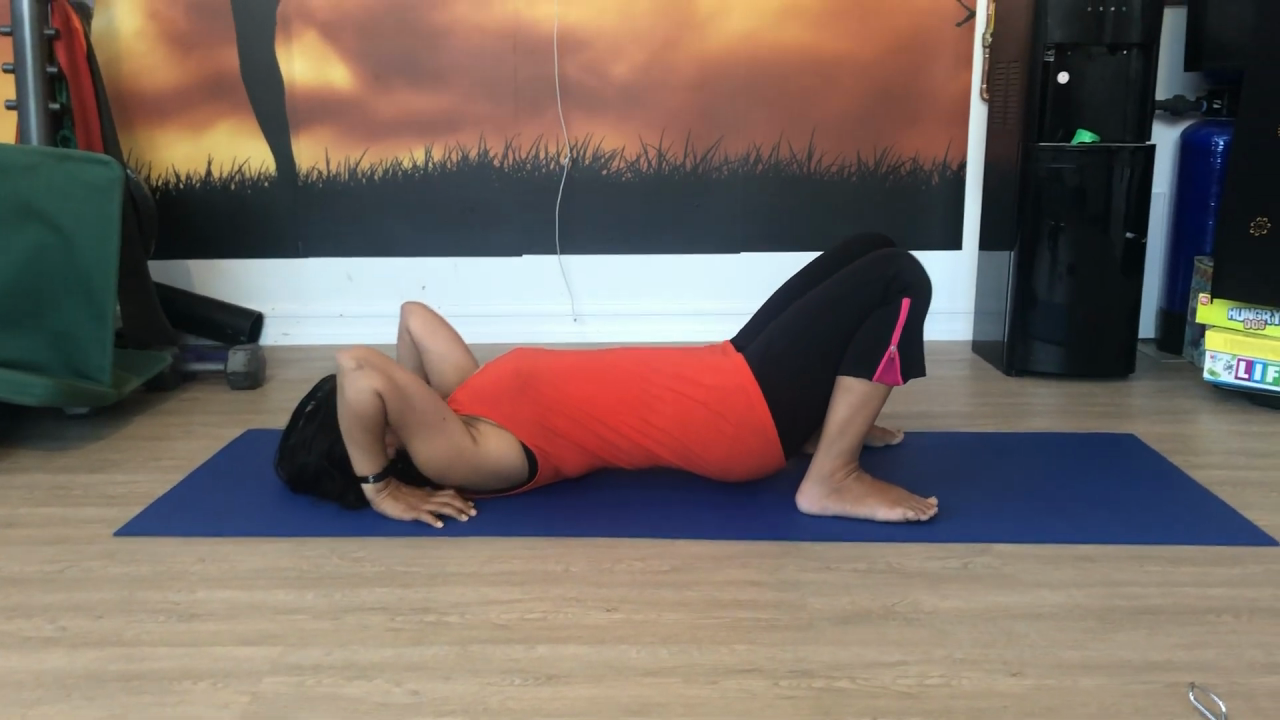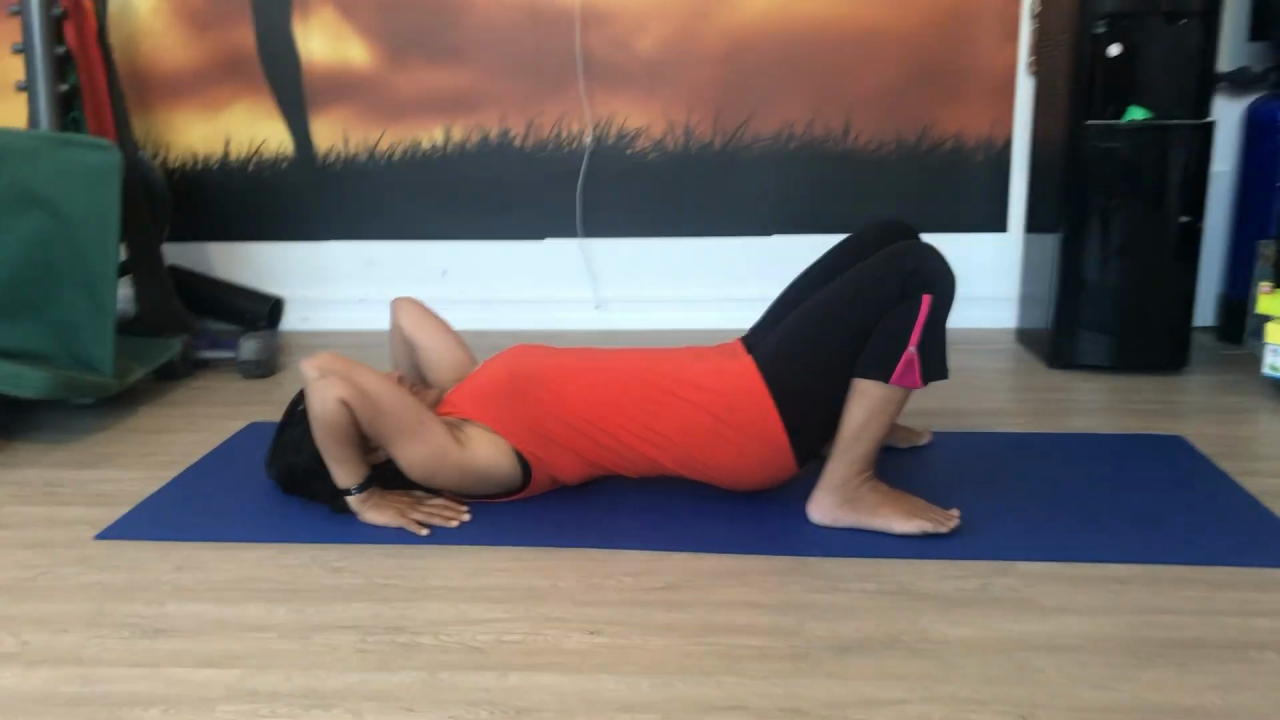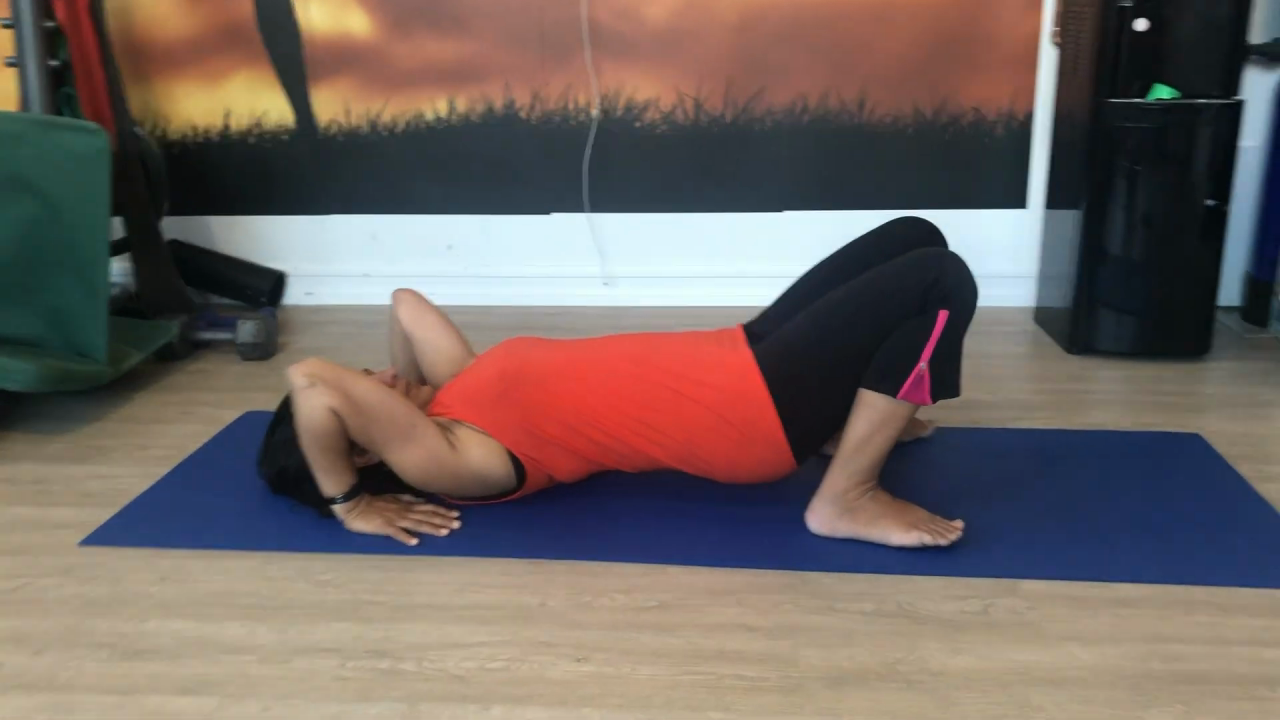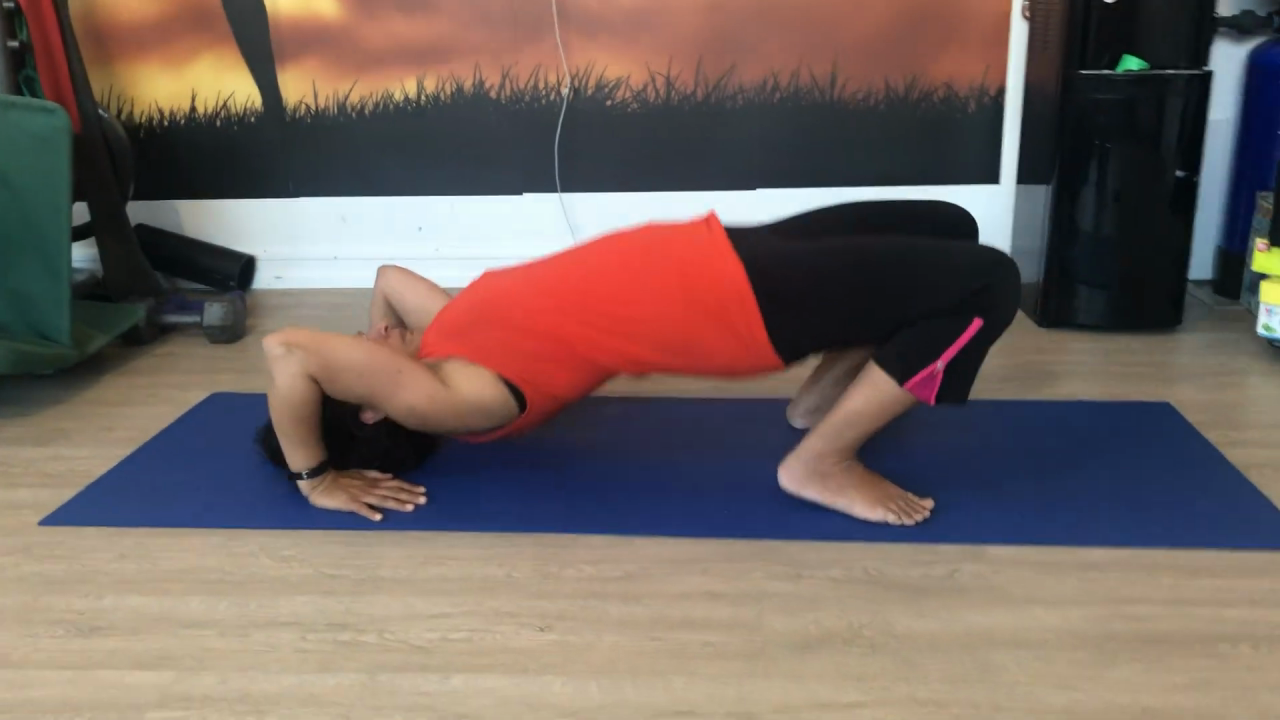
dt=0.4s
person 1, frame 1
left shoulder: (458, 399)
right shoulder: (458, 458)
left elbow: (414, 315)
left hip: (728, 373)
right hip: (745, 416)
left knee: (870, 252)
right knee: (898, 278)
left ankle: (830, 421)
right ankle: (832, 480)
person 1, frame 2
left shoulder: (455, 395)
right shoulder: (446, 460)
left elbow: (405, 309)
right elbow: (322, 373)
left hip: (738, 374)
right hip: (754, 423)
left knee: (890, 241)
right knee: (917, 271)
left ankle: (852, 421)
right ankle: (847, 489)
person 1, frame 3
left shoulder: (450, 396)
right shoulder: (444, 462)
left elbow: (407, 303)
left hip: (737, 361)
right hip: (752, 413)
left knee: (914, 240)
right knee: (940, 282)
left ankle: (857, 421)
right ankle: (847, 499)
person 1, frame 4
left shoulder: (440, 344)
right shoulder: (442, 398)
left elbow: (391, 274)
right wrist: (316, 480)
left hip: (724, 266)
left knee: (949, 228)
right knee: (990, 282)
left ankle: (826, 396)
right ankle: (822, 464)
